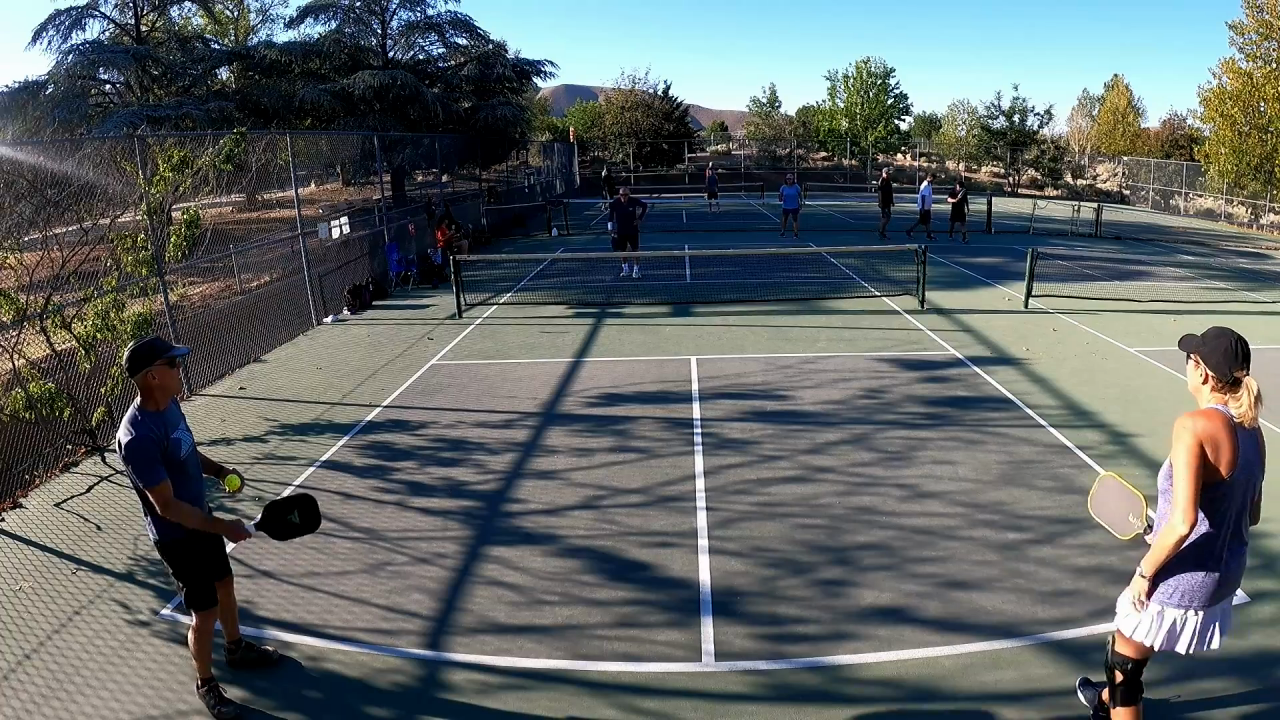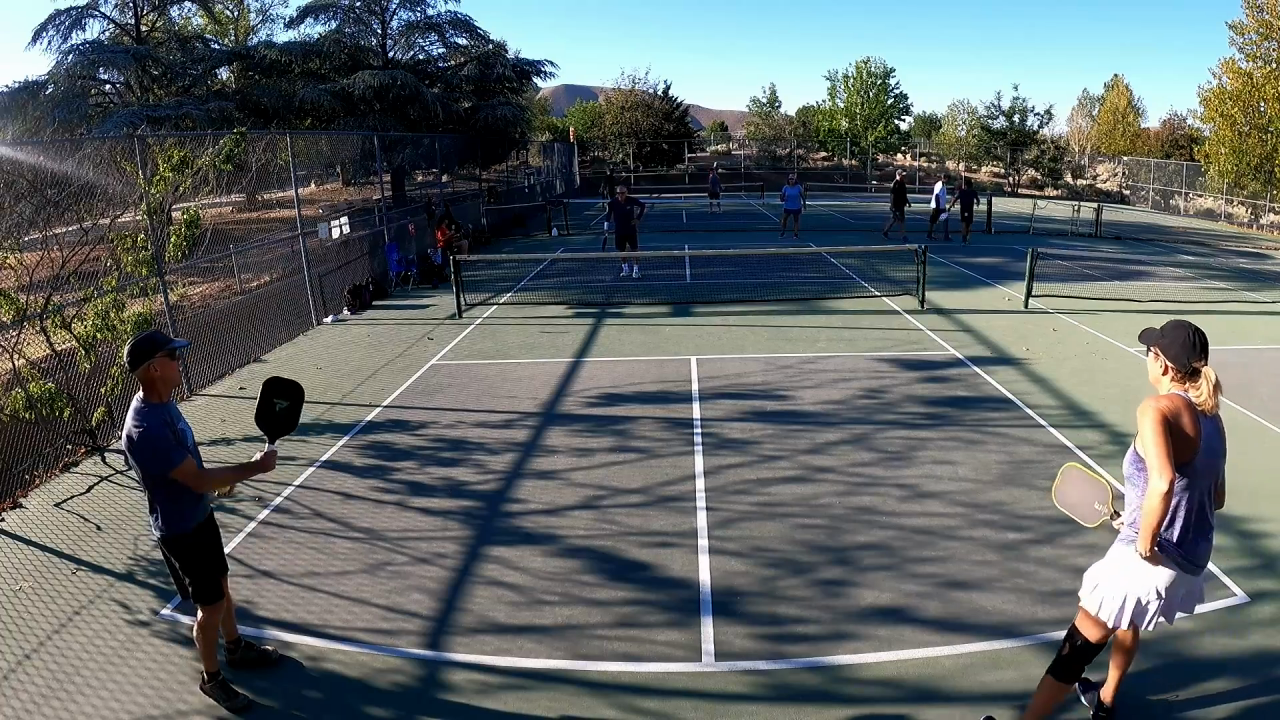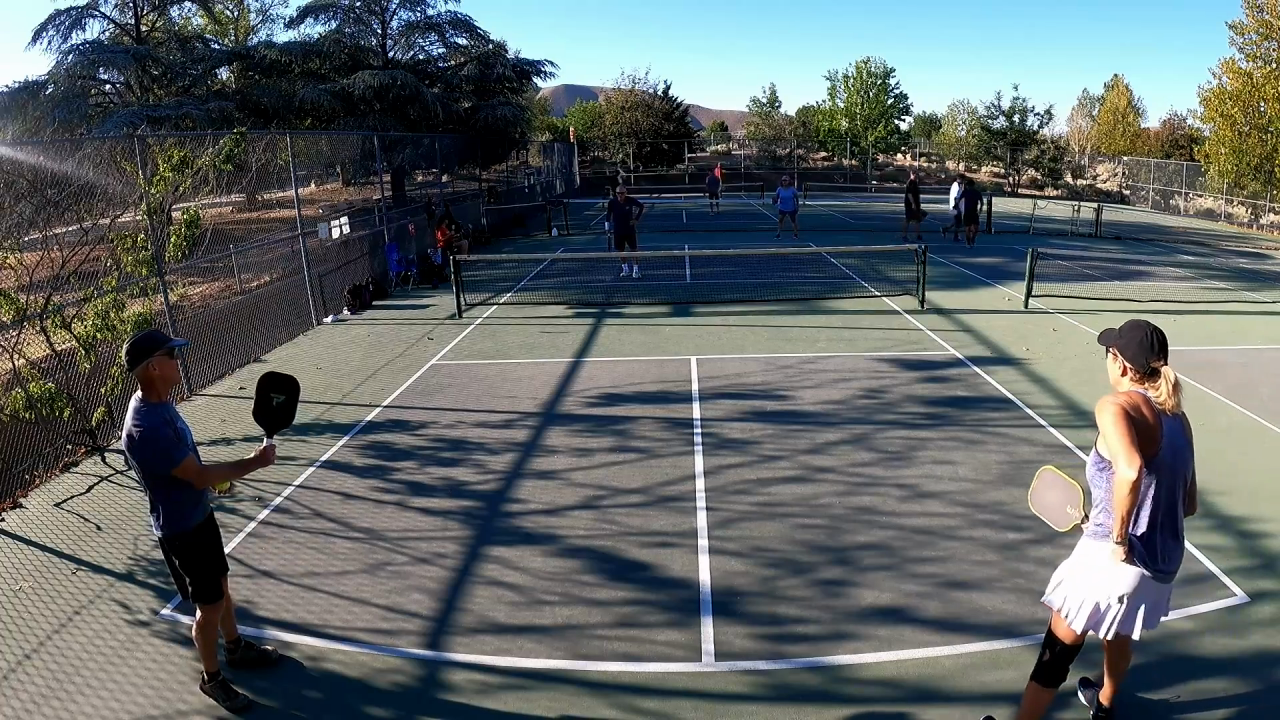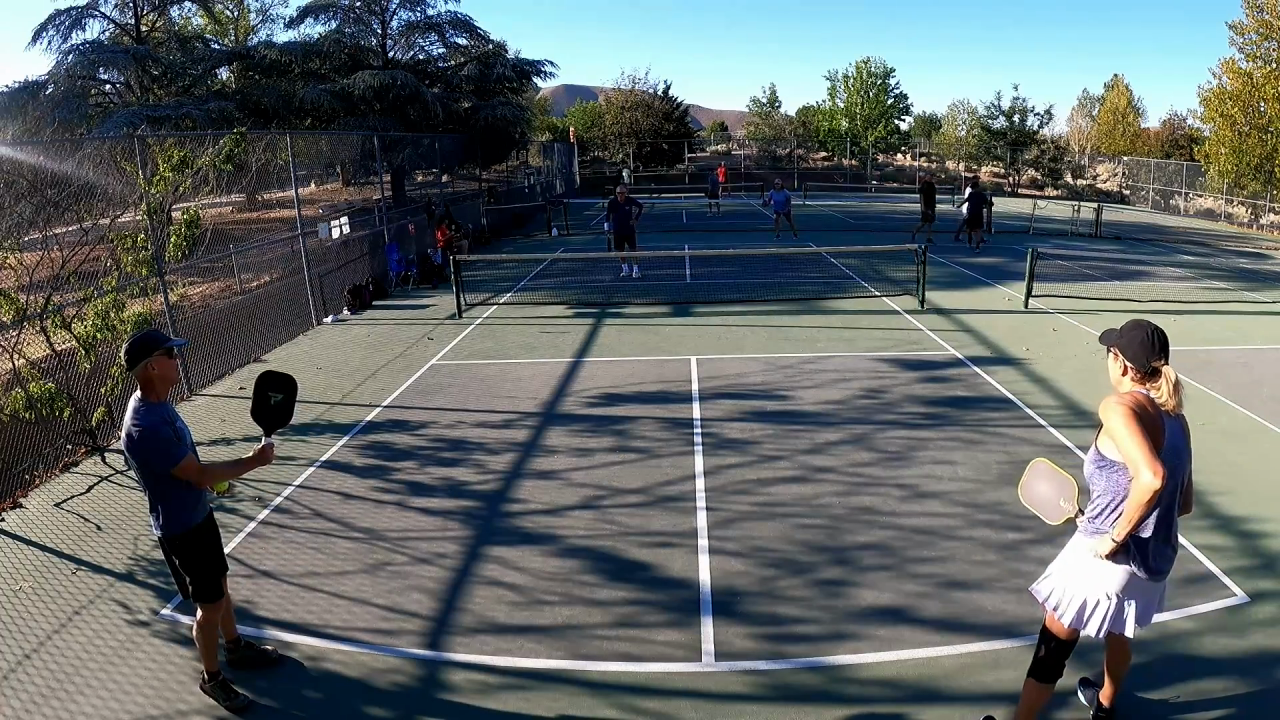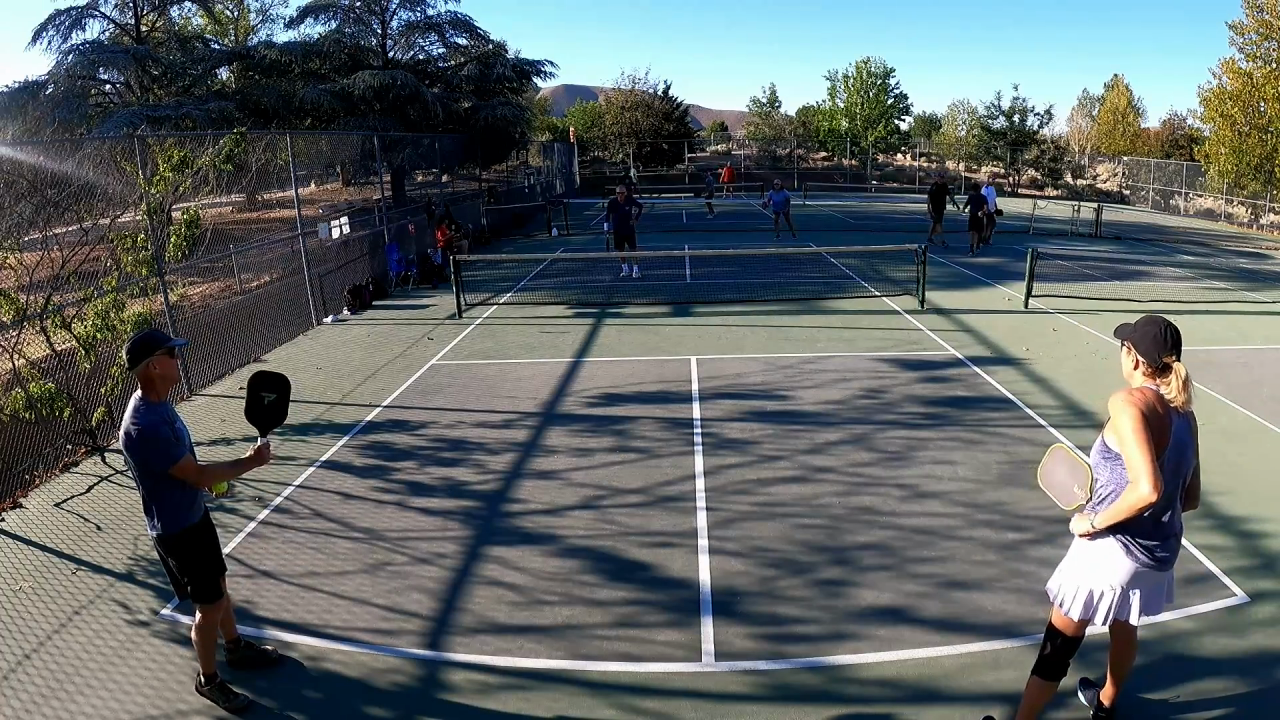
dt=0.4s
person 1, frame 1
left shoulder: (1195, 426)
right shoulder: (1251, 431)
left elbow: (1182, 524)
right elbow: (1250, 515)
left wrist: (1143, 573)
left hip: (1182, 580)
right hip: (1223, 575)
left knee: (1122, 665)
right knee: (1142, 648)
person 1, frame 2
left shoulder: (1157, 410)
right shoulder: (1211, 417)
left elbow: (1162, 483)
right elbow: (1215, 498)
left wrist: (1145, 546)
left hip: (1151, 562)
right hip: (1190, 560)
left knee: (1077, 648)
right knee: (1127, 624)
person 1, frame 3
left shoulder: (1116, 405)
right shoulder: (1177, 418)
left elbow: (1130, 471)
right elbow: (1188, 504)
left wrist: (1118, 537)
left hip: (1111, 560)
right hip: (1161, 565)
left knee: (1056, 652)
right knee: (1118, 631)
person 1, frame 4
left shoulder: (1119, 407)
right shoulder: (1175, 418)
left elbow: (1152, 478)
right elbow: (1183, 502)
left wrist: (1114, 536)
left hip: (1105, 559)
right hip: (1154, 564)
left knee: (1052, 650)
right knee: (1118, 631)
person 1, frame 5
left shoulder: (1128, 402)
right shoulder: (1184, 414)
left elbow: (1148, 489)
right elbow: (1190, 498)
left wrist: (1093, 521)
left hip: (1112, 550)
right hip: (1157, 556)
left knee: (1057, 646)
right knee: (1124, 629)
person 2, frame 1
left shoulder: (169, 405)
right shoulder: (138, 437)
right elbow: (168, 507)
left wrist: (219, 470)
right wrist: (222, 528)
left hip: (201, 517)
right hip: (179, 535)
left knee: (224, 586)
right knee: (205, 613)
left ankle: (236, 648)
right ankle: (207, 686)
person 2, frame 2
left shoulder: (162, 401)
right shoulder: (146, 428)
right elbow: (198, 481)
left wrist: (219, 474)
right wrist: (252, 467)
left hip: (200, 515)
right hip: (180, 530)
left knee: (221, 585)
right knee: (212, 606)
left ankle: (236, 648)
right ankle: (211, 678)
person 2, frame 3
left shoulder: (159, 402)
right shoulder: (146, 426)
right elbow: (199, 476)
left wrist: (217, 475)
right wrist: (253, 462)
left hip: (199, 514)
right hip: (181, 530)
left knee: (220, 585)
right knee: (210, 606)
left ankle: (236, 648)
right ankle: (211, 678)
person 2, frame 4
left shoulder: (157, 402)
right shoulder: (146, 426)
right elbow: (200, 475)
left wrist: (213, 476)
right wrist: (252, 461)
left hip: (198, 514)
right hip: (181, 529)
left knee: (220, 585)
right knee: (211, 605)
left ankle: (236, 648)
right ankle: (212, 678)
person 2, frame 5
left shoulder: (157, 403)
right shoulder: (145, 425)
right elbow: (196, 475)
left wrist: (210, 476)
right wrist: (250, 462)
left hip: (193, 514)
right hip: (176, 530)
left knee: (218, 587)
right knee: (210, 605)
left ankle: (236, 648)
right ankle: (208, 680)
